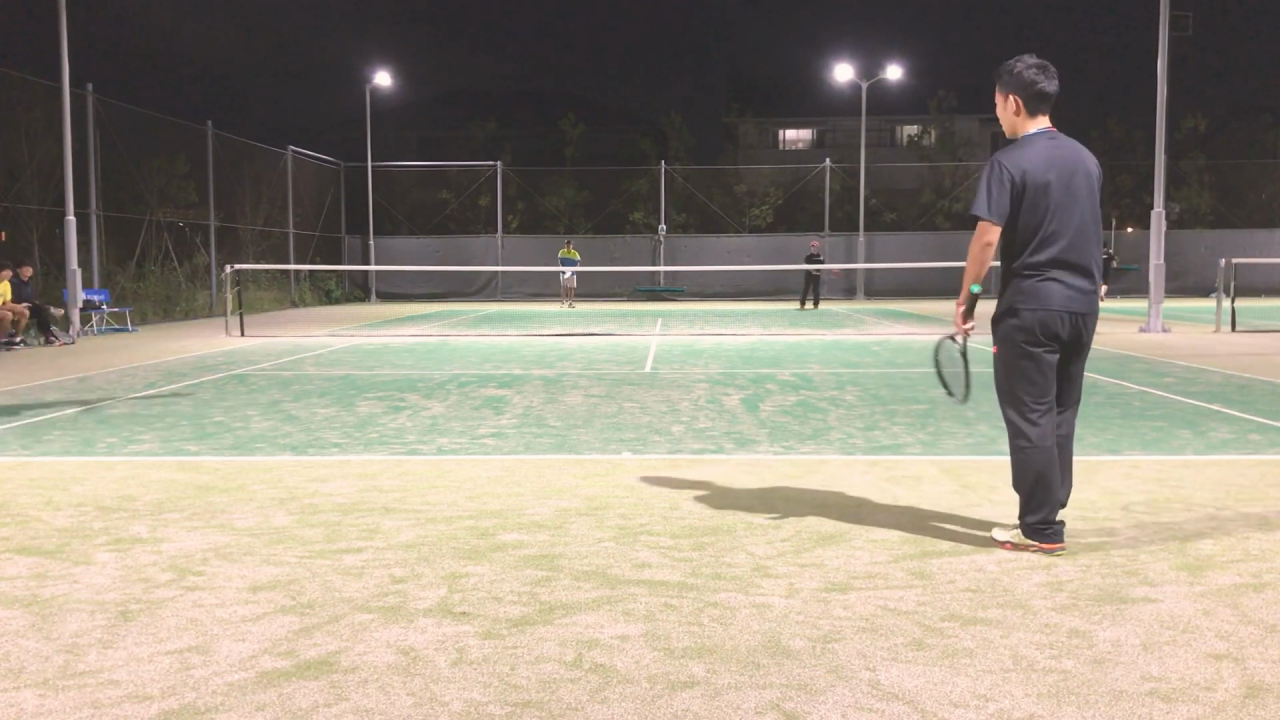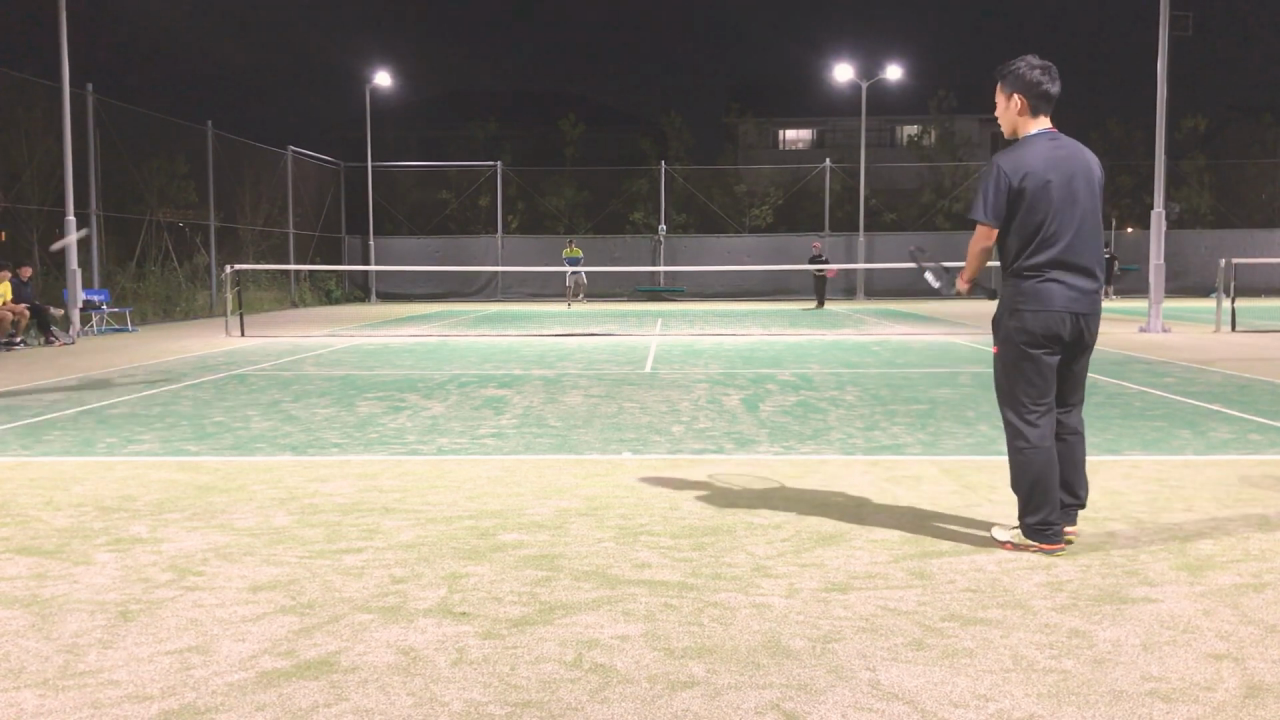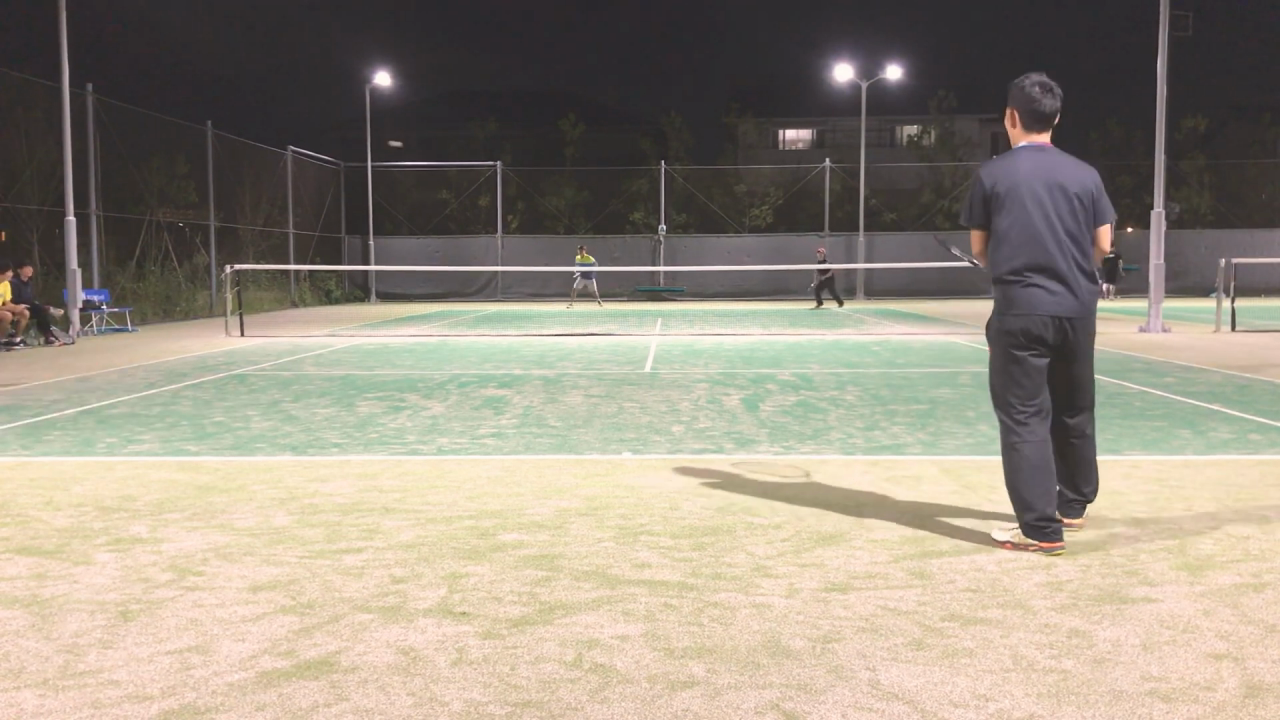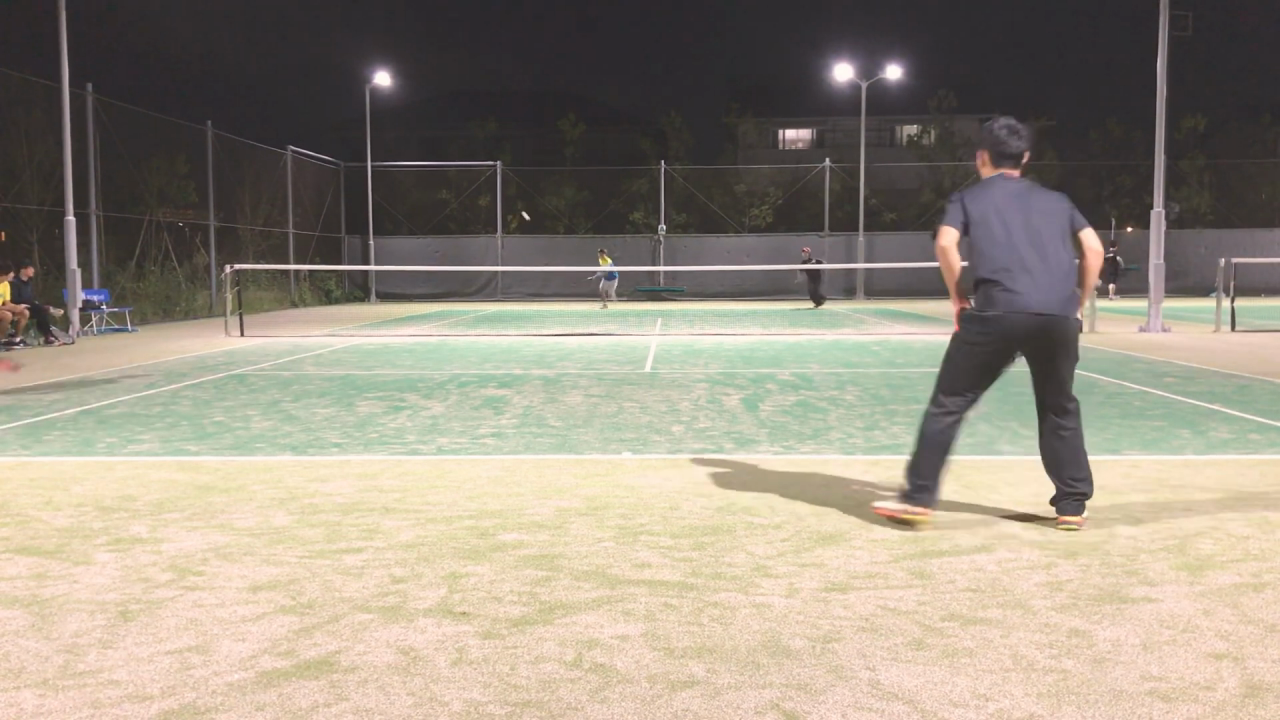
dt=0.4s
person 1, frame 1
left shoulder: (1009, 162)
right shoulder: (1086, 159)
left elbow: (988, 238)
right elbow: (1082, 231)
left wrist: (964, 299)
left hip: (1031, 306)
right hip: (1082, 304)
left knee: (1030, 419)
right knee: (1060, 416)
left ankle: (1041, 529)
right ankle: (1047, 510)
person 1, frame 2
left shoulder: (1008, 164)
right shoulder: (1087, 159)
left elbow: (986, 239)
right elbow: (1094, 228)
left wrist: (967, 277)
left hip: (1031, 307)
right hip: (1084, 303)
left knee: (1029, 419)
right knee: (1066, 412)
left ankle: (1042, 530)
right ankle: (1066, 512)
person 1, frame 3
left shoulder: (992, 175)
right shoulder: (1085, 175)
left elbow: (978, 247)
right elbow: (1103, 245)
left hip: (1020, 312)
right hip: (1076, 310)
left knee: (1023, 421)
right knee: (1074, 413)
left ankle: (1042, 528)
right ankle: (1074, 506)
person 1, frame 4
left shoulder: (969, 198)
right shoulder: (1056, 200)
left elbow: (945, 245)
right elbow: (1094, 250)
left wrist: (958, 301)
right wrist: (1078, 305)
left hip: (1000, 309)
right hip: (1059, 312)
left knee: (948, 401)
right knee: (1061, 410)
left ankle: (917, 498)
right ankle: (1073, 506)
